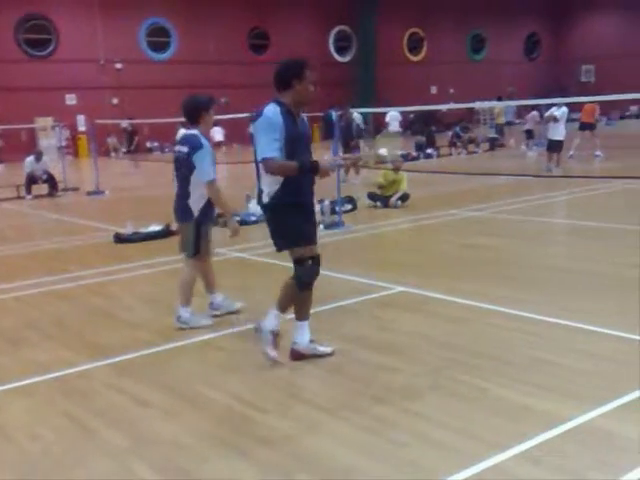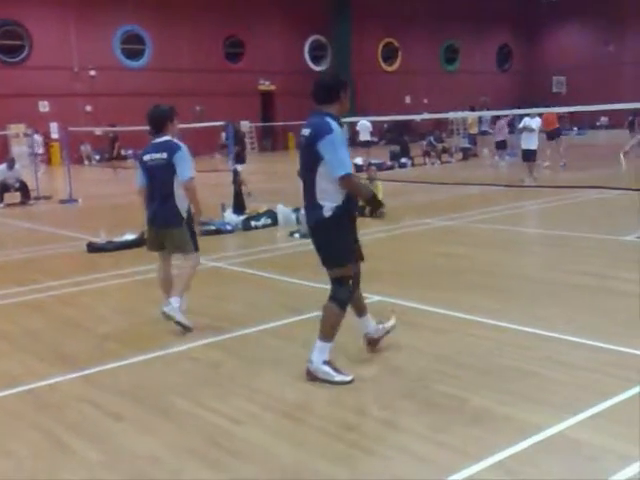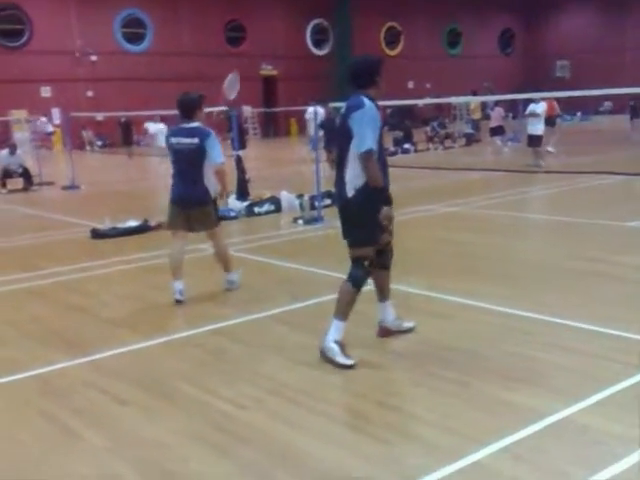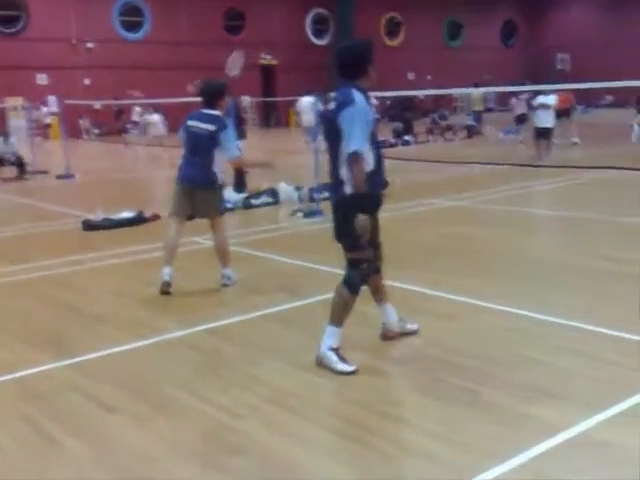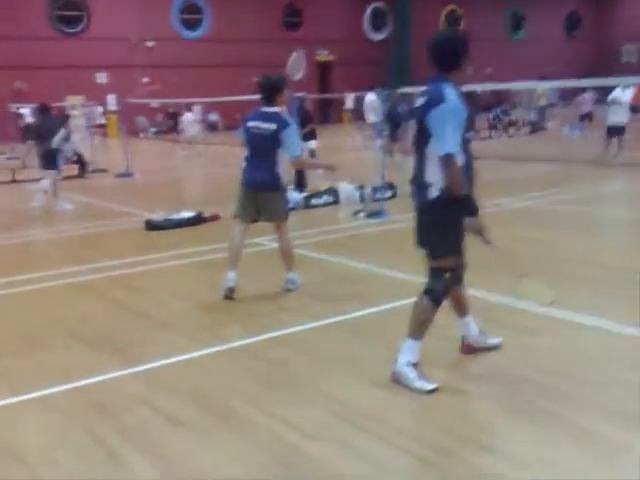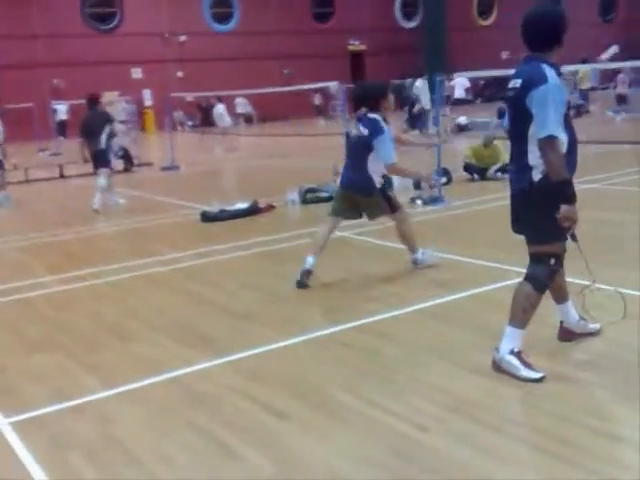
dt=0.7s
person 1, frame 1
left shoulder: (296, 116)
right shoulder: (271, 116)
right elbow: (271, 164)
left wrist: (321, 165)
right wrist: (313, 169)
left hip: (300, 202)
right hip: (282, 204)
left knee: (305, 269)
right knee: (308, 267)
left ankle: (300, 340)
right ankle: (269, 324)
person 1, frame 2
left shoulder: (313, 126)
right shoulder: (330, 130)
right elbow: (347, 180)
right wrist: (373, 200)
left hip: (325, 214)
right hip: (332, 217)
left knee: (351, 273)
right knee: (343, 284)
left ankle: (371, 331)
right ankle: (318, 362)
person 1, frame 3
left shoulder: (355, 107)
right shoulder: (365, 108)
right elbow: (368, 158)
right wrist: (385, 200)
left hip: (360, 195)
right hip: (360, 198)
left knee: (383, 252)
right knee: (362, 267)
left ankle: (388, 320)
right ankle: (332, 341)
person 1, frame 4
left shoulder: (342, 99)
right shoulder: (355, 103)
right elbow: (354, 159)
right wrist: (362, 208)
left hip: (355, 195)
right hip: (356, 198)
left knee: (372, 258)
right knee: (358, 270)
left ankle: (390, 322)
right ankle: (328, 348)
person 1, frame 5
left shoulder: (433, 94)
right shoulder: (448, 98)
right elbow: (449, 161)
right wrist: (470, 209)
left hip: (434, 196)
right hip: (442, 199)
left knee: (453, 269)
right knee: (441, 279)
left ankle: (471, 335)
right ankle: (406, 363)
person 1, frame 6
left shoulder: (521, 76)
right shoulder: (548, 79)
right elbow: (549, 144)
right wrist: (567, 196)
left hip: (526, 180)
right hip: (542, 185)
left knee: (552, 254)
right knee: (542, 266)
left ankle: (570, 322)
right ankle: (508, 351)
person 2, frame 1
left shoulder: (183, 141)
right shoulder: (201, 145)
right elbow: (211, 186)
right wrist: (229, 217)
left hip: (188, 208)
right hip: (195, 211)
left knee: (203, 255)
right knee: (193, 260)
left ankle: (216, 301)
right ankle: (184, 314)
person 2, frame 2
left shoulder: (145, 154)
right shoulder: (177, 148)
left elbow: (143, 189)
right elbow: (188, 183)
right wrist: (197, 208)
left hip: (155, 215)
right hip: (176, 214)
left knee: (164, 258)
right knee: (191, 260)
left ankle: (170, 302)
right ankle: (174, 302)
person 2, frame 3
left shoulder: (171, 135)
right shoulder: (206, 134)
right elbow: (218, 168)
right wrist: (224, 188)
left hip: (179, 195)
right hip: (202, 195)
left knee: (178, 239)
right knee: (216, 236)
left ankle: (178, 286)
right ankle: (230, 277)
person 2, frame 4
left shoulder: (189, 118)
right shoulder: (222, 125)
right elbow: (235, 161)
right wrist: (259, 164)
left hip: (185, 178)
right hip: (208, 181)
left knee: (175, 224)
right knee: (218, 225)
left ankle: (166, 273)
right ankle: (226, 273)
person 2, frame 5
left shoulder: (249, 118)
right shoulder: (284, 122)
right elbow: (296, 161)
right wrist: (322, 166)
left hip: (250, 180)
right hip: (272, 183)
left knee: (240, 227)
right knee: (282, 228)
left ankle: (230, 279)
right ankle: (291, 276)
person 2, frame 6
left shoulder: (363, 119)
right shoulder: (380, 129)
left elbow: (391, 139)
right elbow: (391, 167)
right wrist: (419, 176)
left hip: (347, 182)
right hip: (369, 185)
left knee: (331, 223)
right knee: (400, 217)
left ankle: (310, 263)
right ankle: (417, 255)
